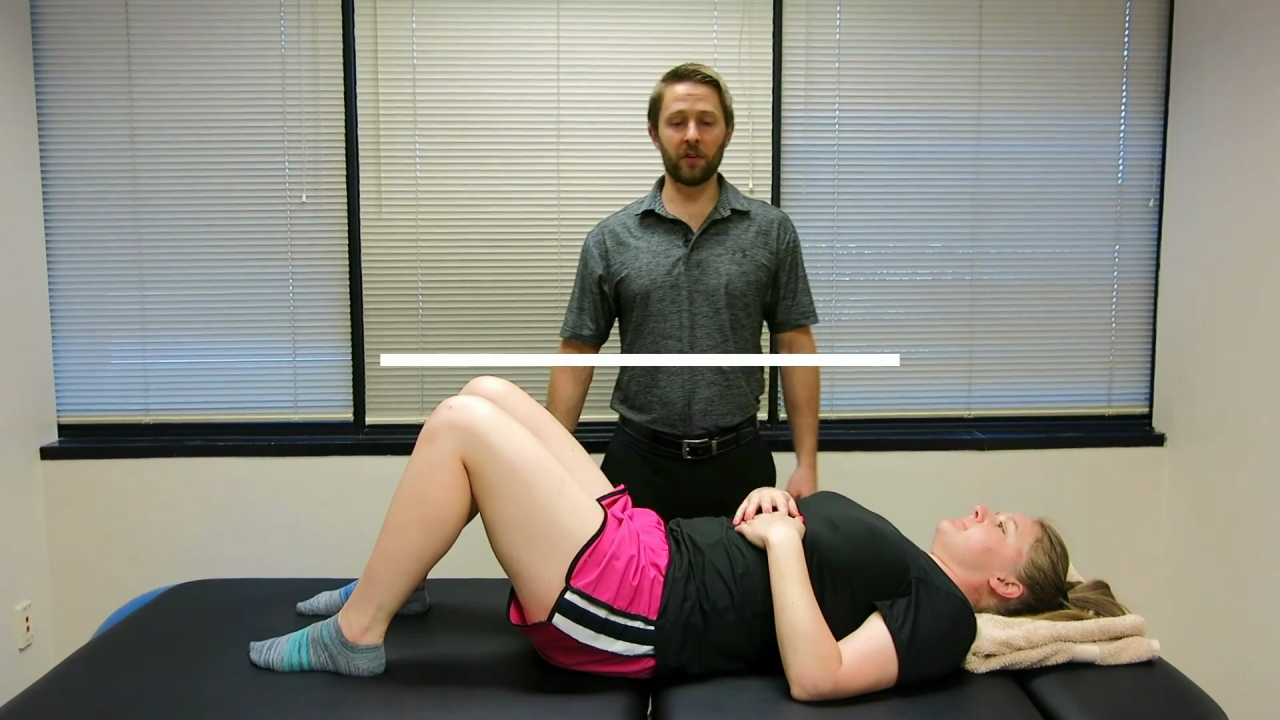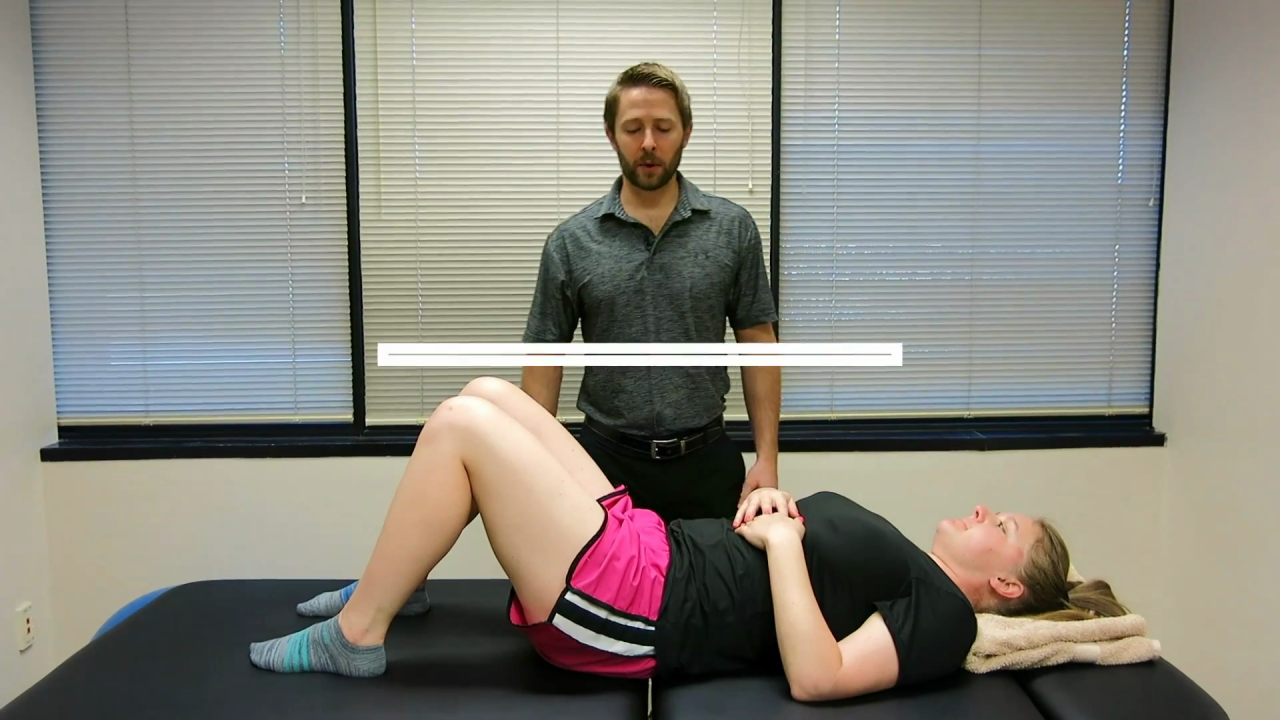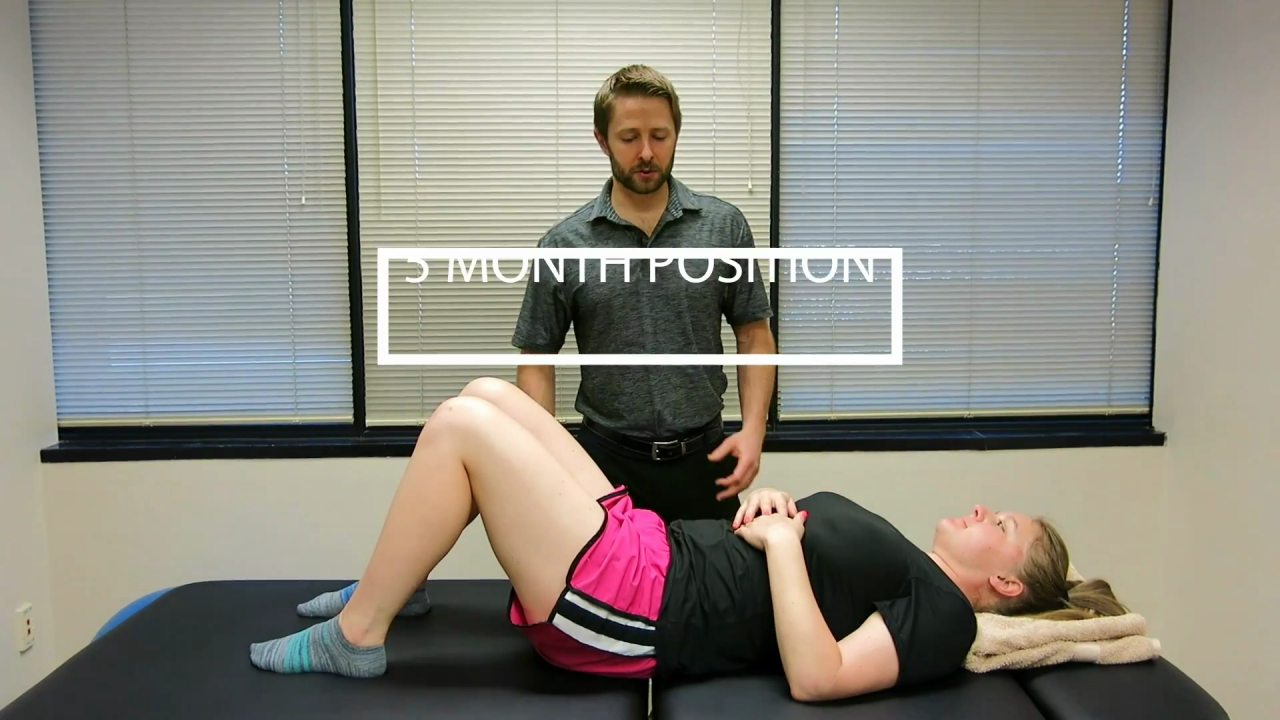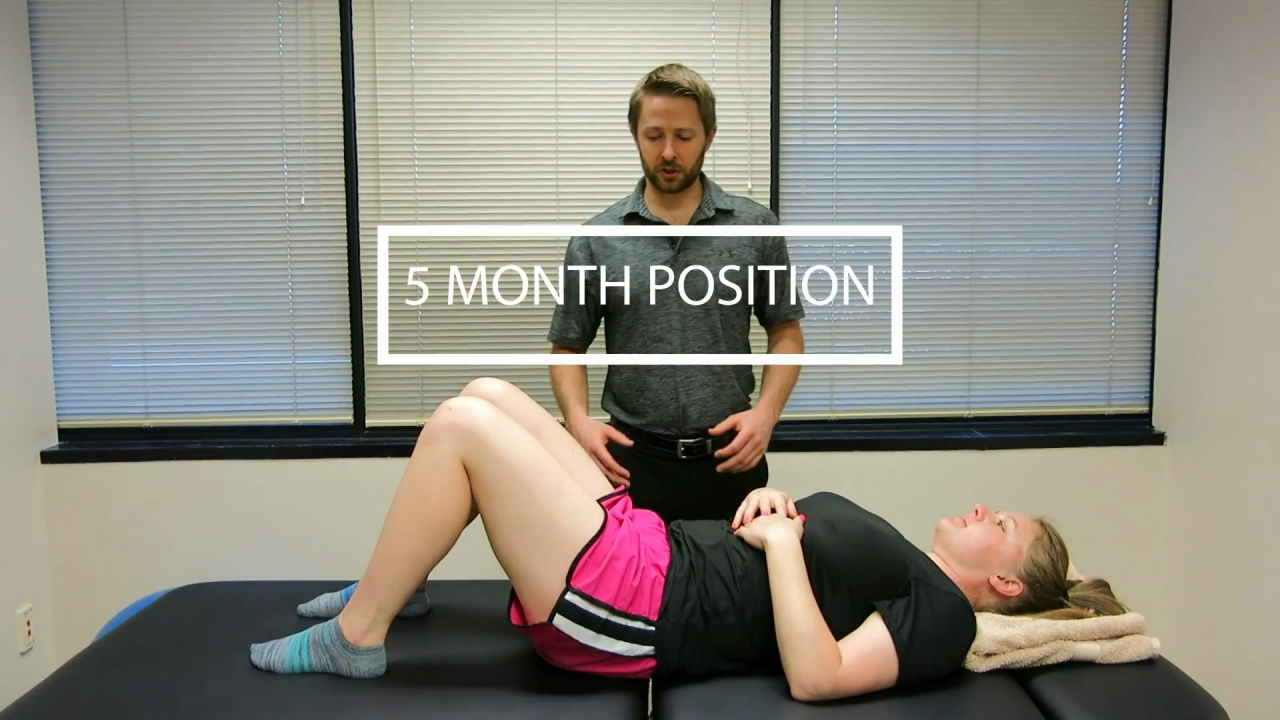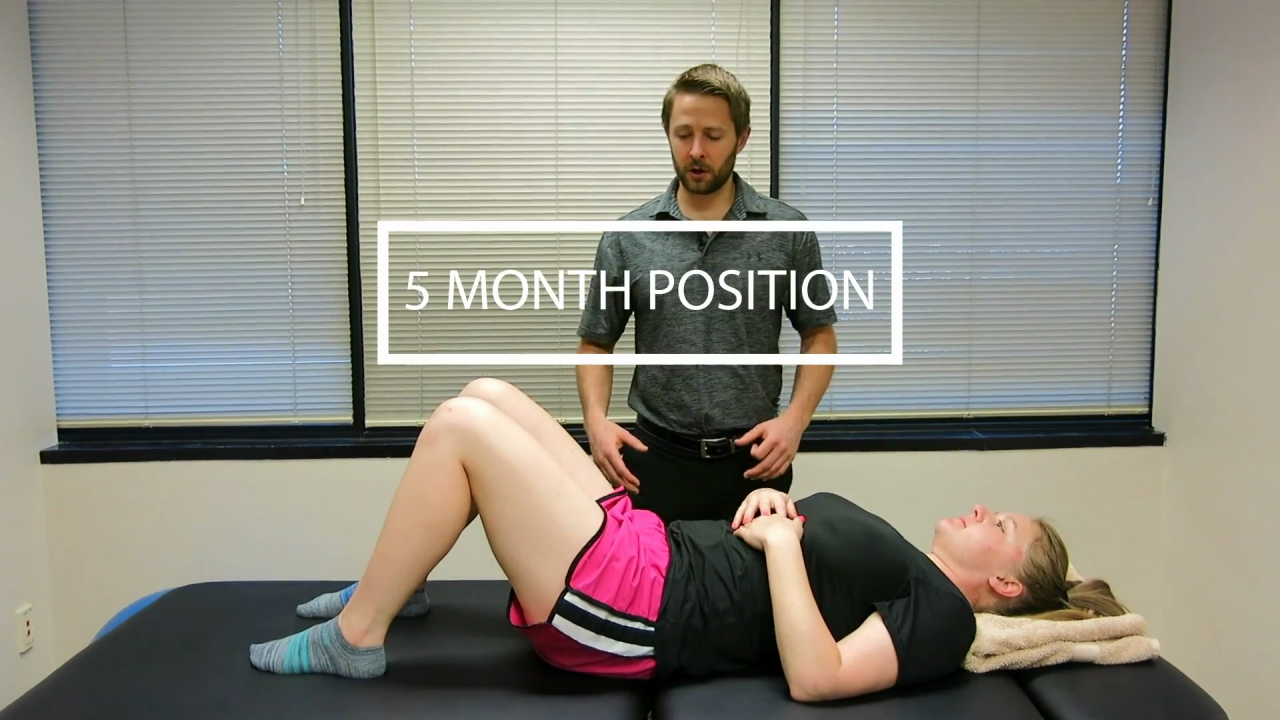
dt=0.3s
person 1, frame 1
left shoulder: (942, 617)
right shoulder: (905, 571)
left elbow: (815, 677)
left wrist: (783, 540)
right wrist: (774, 500)
left hip: (634, 609)
right hip: (651, 545)
left knee: (460, 424)
right knee: (486, 396)
left ankle: (355, 636)
right ankle: (396, 582)
person 1, frame 2
left shoulder: (942, 617)
right shoulder: (907, 571)
left elbow: (816, 678)
left wrist: (782, 541)
right wrist: (772, 503)
left hip: (635, 610)
right hip: (649, 546)
left knee: (460, 426)
right knee: (486, 394)
left ankle: (356, 635)
right ankle: (396, 582)
person 1, frame 3
left shoulder: (942, 617)
right shoulder: (904, 571)
left elbow: (815, 677)
left wrist: (781, 542)
right wrist: (770, 502)
left hip: (635, 611)
right hip: (650, 547)
left knee: (459, 425)
right knee: (486, 396)
left ankle: (356, 635)
right ankle: (395, 582)
person 1, frame 4
left shoulder: (941, 616)
right shoulder: (906, 571)
left elbow: (814, 676)
left wrist: (780, 541)
right wrist: (772, 501)
left hip: (634, 610)
right hip: (651, 546)
left knee: (460, 426)
right knee: (486, 396)
left ankle: (357, 636)
right ankle: (395, 582)
person 1, frame 5
left shoulder: (941, 618)
right shoulder: (904, 573)
left elbow: (816, 677)
left wrist: (780, 543)
right wrist: (772, 502)
left hip: (634, 612)
right hip: (648, 547)
left knee: (459, 427)
right knee: (486, 397)
left ankle: (356, 636)
right ankle: (397, 583)
person 2, frame 1
left shoulder: (771, 232)
right shoulder: (611, 239)
left elbow: (795, 349)
right elbow: (578, 354)
left wrist: (806, 464)
left hip: (738, 461)
right hip: (640, 461)
person 2, frame 2
left shoulder: (733, 229)
right shoulder: (571, 241)
left elbow: (756, 343)
right elbow: (545, 358)
left wrist: (765, 456)
left hip: (706, 460)
right hip: (609, 463)
person 2, frame 3
left shoulder: (724, 226)
right shoulder: (564, 244)
left elbow: (754, 334)
right elbow: (537, 357)
left wrist: (753, 427)
left hip: (705, 460)
right hip: (609, 463)
person 2, frame 4
left shoulder: (756, 227)
right shoulder: (595, 241)
left elbow: (785, 334)
right elbow: (568, 349)
left wrist: (766, 411)
right wrist: (578, 420)
left hip: (728, 459)
right hip: (634, 463)
person 2, frame 5
left shoulder: (788, 231)
right shoulder: (627, 238)
left elbow: (819, 335)
right elbow: (595, 343)
left wrist: (794, 419)
right wrist: (596, 418)
left hip: (753, 461)
right hip: (659, 461)
